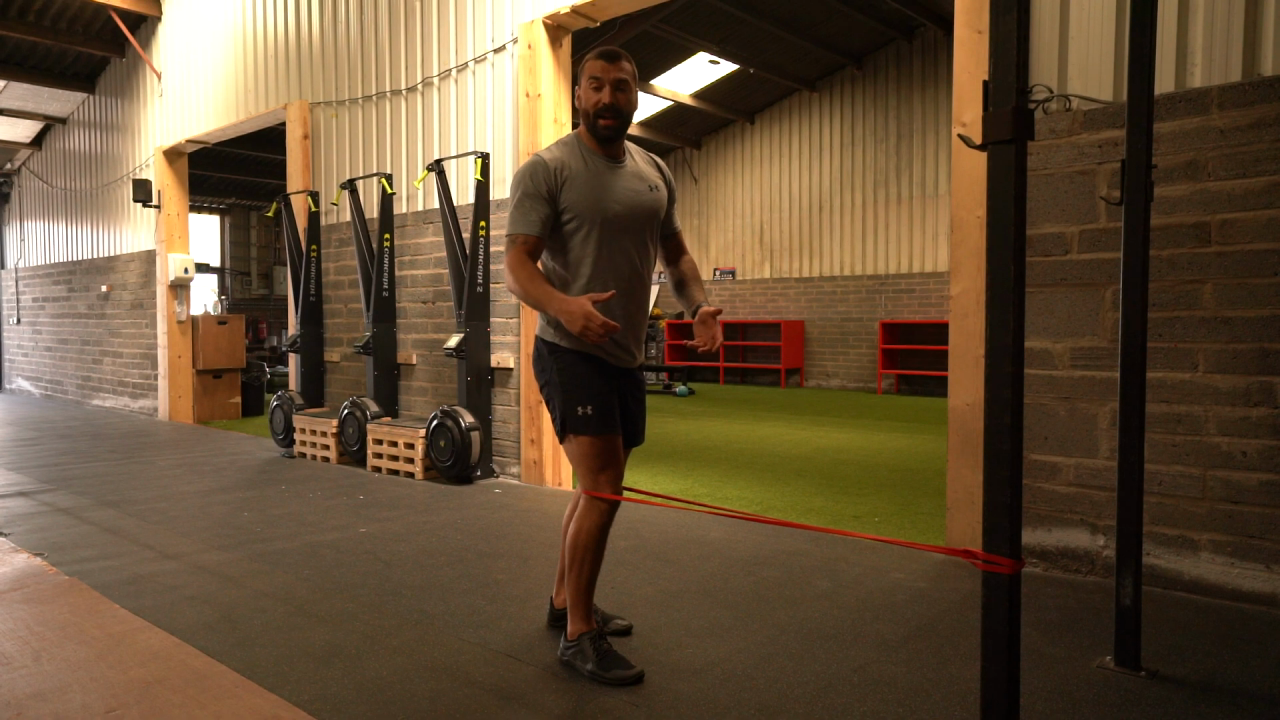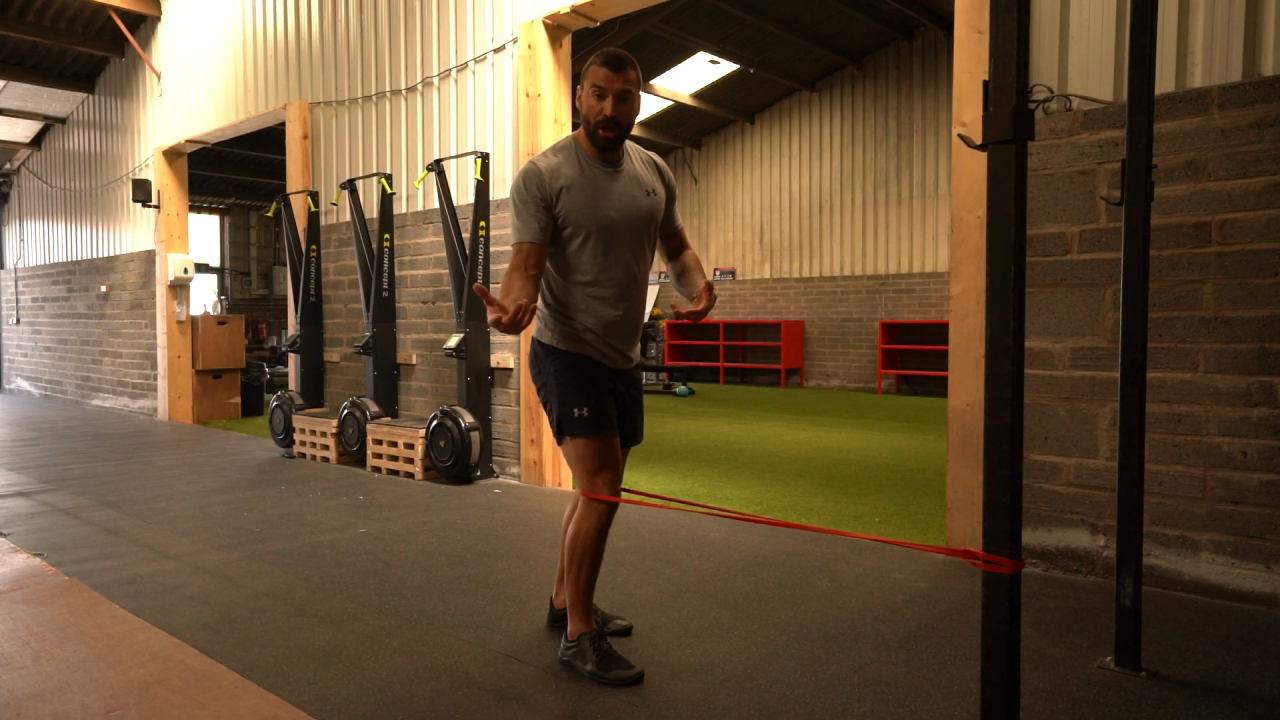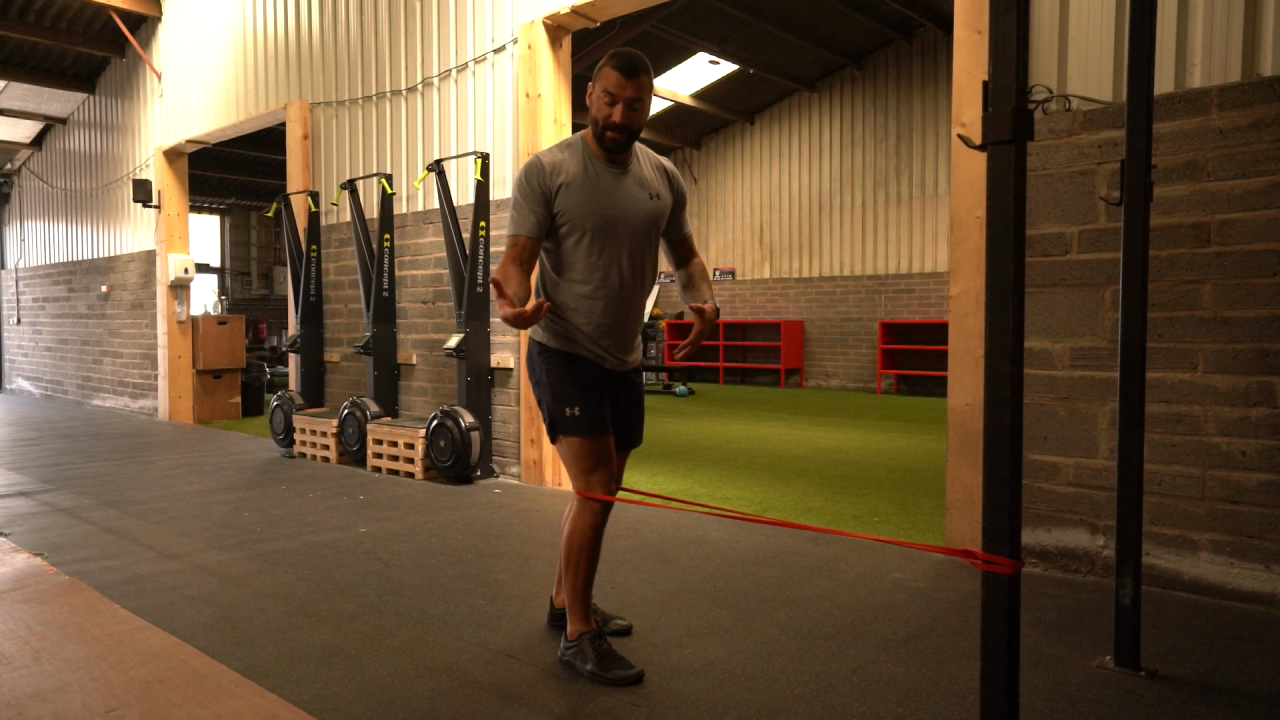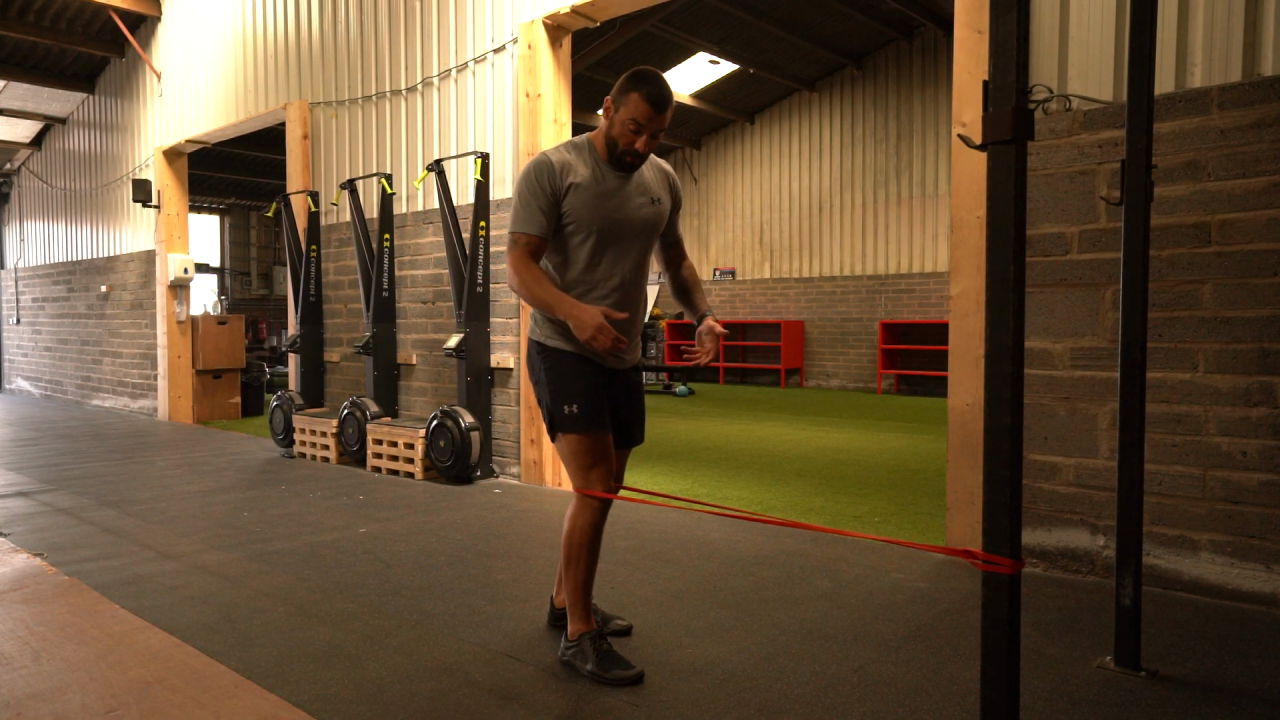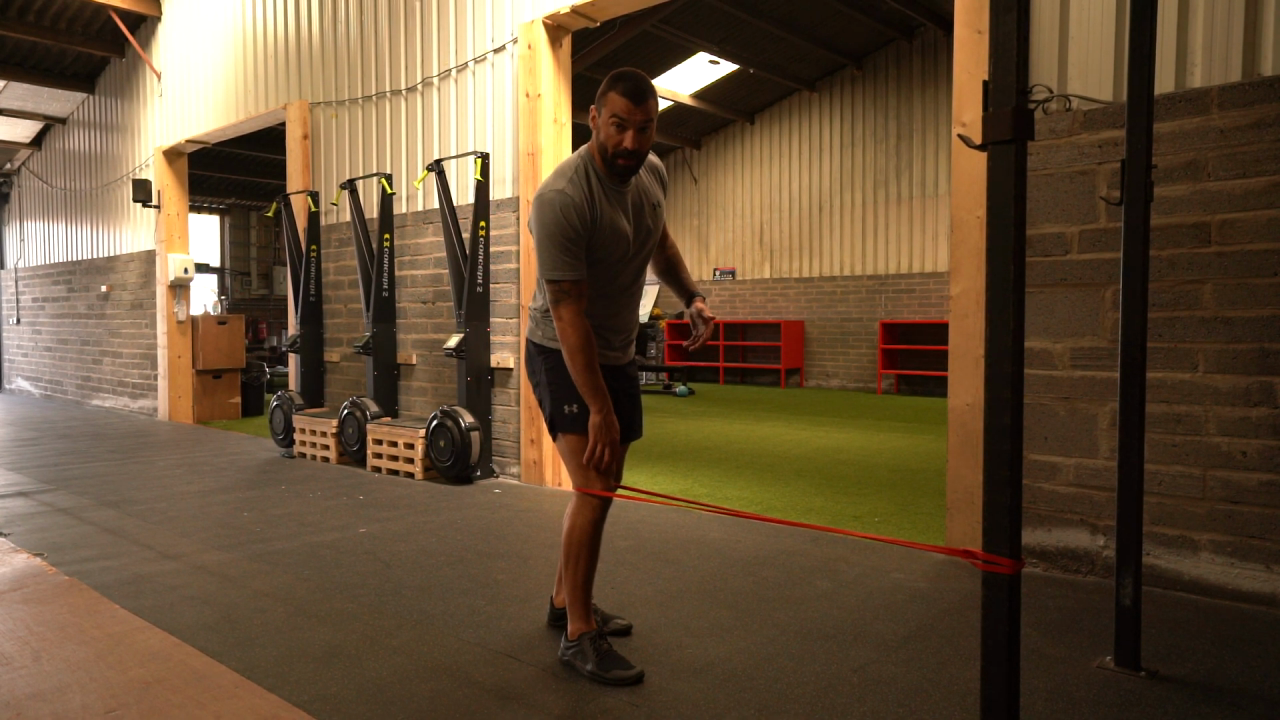
dt=1s
person 1, frame 1
left shoulder: (654, 172)
right shoulder: (546, 170)
left elbow: (675, 252)
right elbow: (517, 264)
left wrist: (700, 307)
right wrist: (563, 305)
left hip: (625, 356)
right hip: (572, 353)
left knee: (596, 486)
right knee: (603, 489)
left ankle: (564, 601)
right ankle: (580, 635)
person 1, frame 2
left shoulder: (655, 171)
right shoulder: (543, 174)
left elbow: (676, 245)
right elbow: (525, 267)
left wrist: (698, 287)
right wrist: (510, 309)
left hip: (624, 358)
right hip: (569, 356)
left knee: (596, 487)
right knee: (600, 492)
left ankle: (565, 600)
right ankle: (579, 635)
person 1, frame 3
left shoulder: (664, 177)
right shoulder: (546, 171)
left elbow: (684, 256)
right elbow: (517, 259)
left wrist: (702, 304)
right wrist: (511, 304)
left hip: (624, 359)
right hip: (565, 354)
left knee: (600, 488)
right knee: (595, 492)
left ankle: (565, 601)
right ankle: (579, 634)
person 1, frame 4
left shoulder: (663, 179)
right shoulder: (551, 170)
left elbow: (675, 258)
right elbow: (521, 266)
left wrist: (703, 317)
right wrist: (574, 312)
left hip: (622, 357)
right hip: (564, 352)
left knee: (605, 486)
right knee: (595, 489)
left ankle: (566, 601)
right ankle: (579, 635)
person 1, frame 5
left shoulder: (652, 173)
right shoulder: (562, 198)
right elbow: (568, 315)
left wrist: (692, 297)
right wrist: (599, 411)
left hip: (617, 352)
right hip: (561, 353)
left knee: (604, 483)
right knee: (595, 485)
left ankle: (566, 600)
right ankle: (579, 635)
